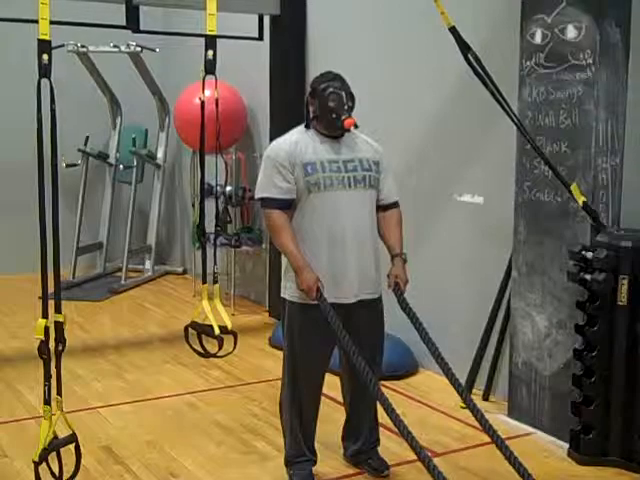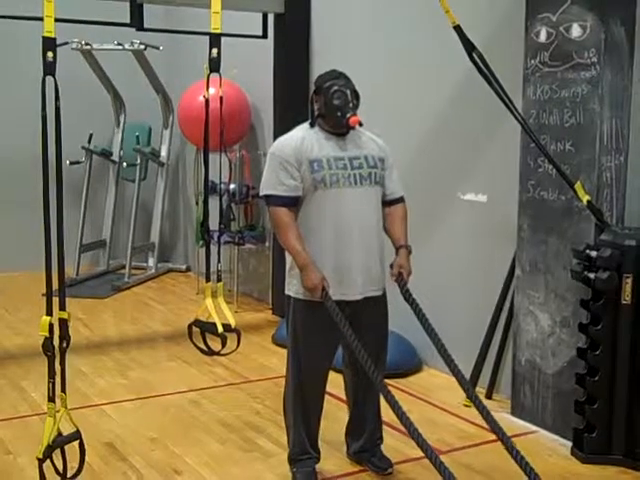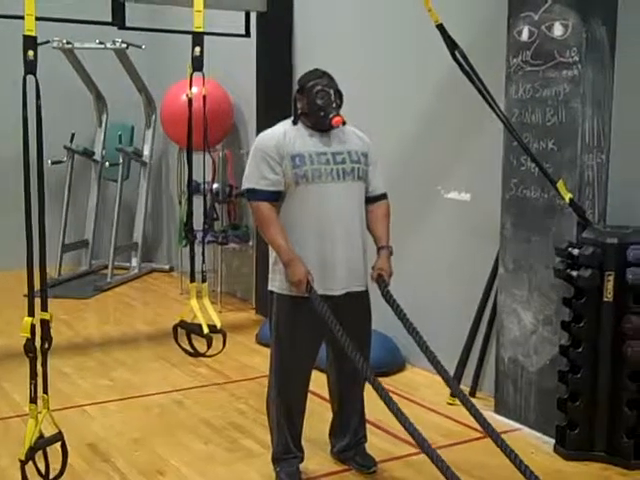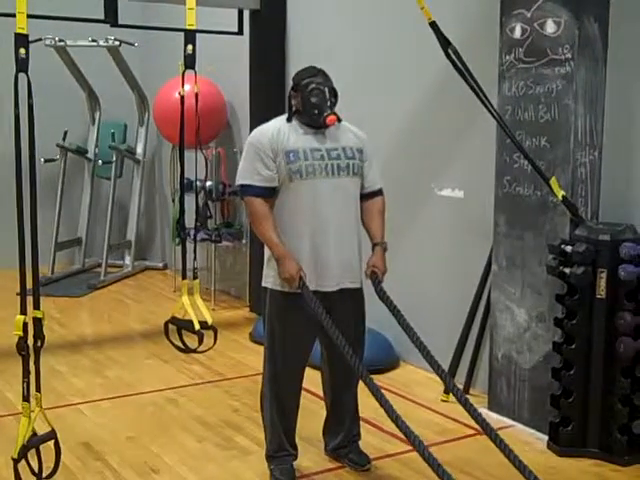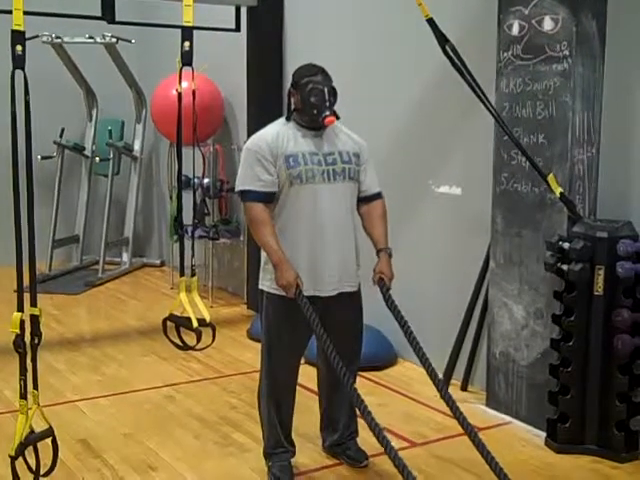
dt=0.7s
person 1, frame 1
left shoulder: (370, 150)
right shoulder: (287, 150)
left elbow: (388, 208)
right elbow: (275, 214)
left wrist: (397, 257)
right wrist: (301, 268)
left hip: (365, 288)
right hip: (311, 290)
left knee: (365, 373)
right knee: (303, 378)
left ankle: (362, 447)
person 1, frame 2
left shoulder: (375, 147)
right shoulder: (291, 147)
left elbow: (393, 203)
right elbow: (280, 211)
left wrist: (402, 249)
right wrist: (306, 267)
left hip: (369, 285)
right hip: (315, 288)
left knee: (368, 371)
right knee: (307, 375)
left ankle: (365, 445)
person 1, frame 3
left shoulder: (359, 142)
right shoulder: (274, 142)
left elbow: (376, 200)
right elbow: (262, 206)
left wrist: (383, 250)
right wrist: (290, 261)
left hip: (352, 281)
right hip: (298, 284)
left knee: (351, 368)
right knee: (291, 374)
left ankle: (349, 444)
person 1, frame 4
left shoulder: (355, 139)
right shoulder: (268, 138)
left elbow: (372, 197)
right elbow: (256, 201)
left wrist: (378, 246)
right wrist: (283, 256)
left hip: (347, 277)
right hip: (292, 280)
left knee: (345, 365)
right knee: (284, 370)
left ankle: (342, 441)
person 1, frame 5
left shoulder: (352, 144)
right shoulder: (267, 143)
left elbow: (371, 201)
right elbow: (256, 208)
left wrist: (383, 252)
right wrist: (280, 264)
left hip: (343, 280)
right hip: (289, 282)
left knee: (343, 364)
right knee: (280, 370)
left ankle: (340, 438)
